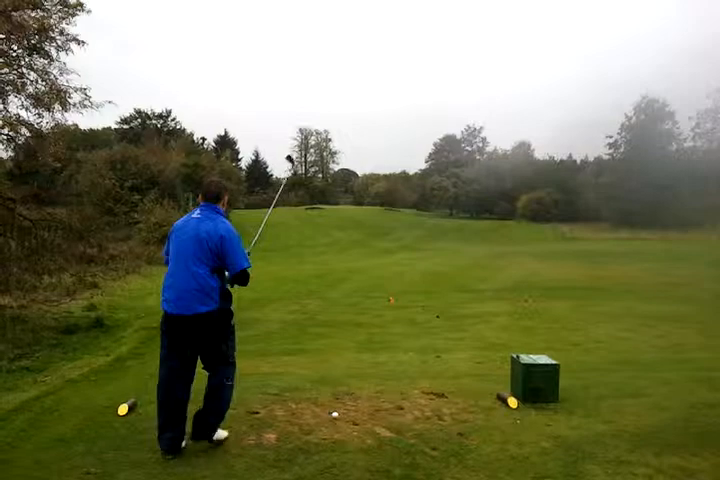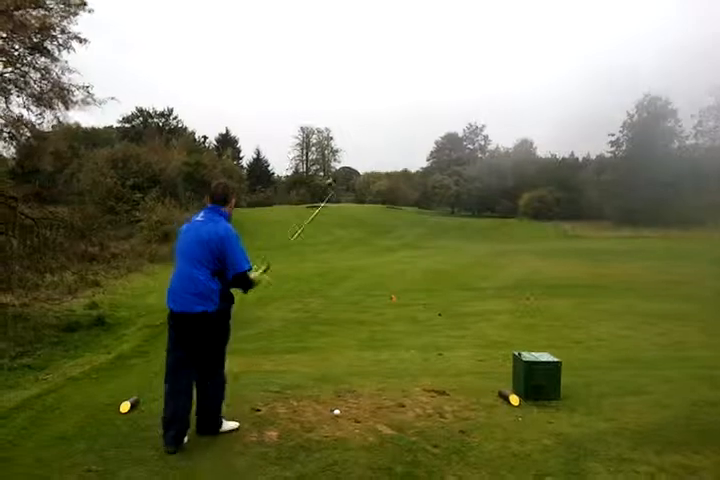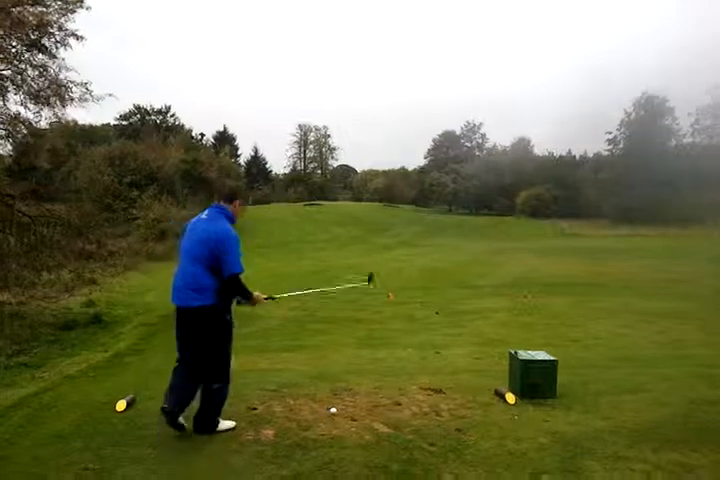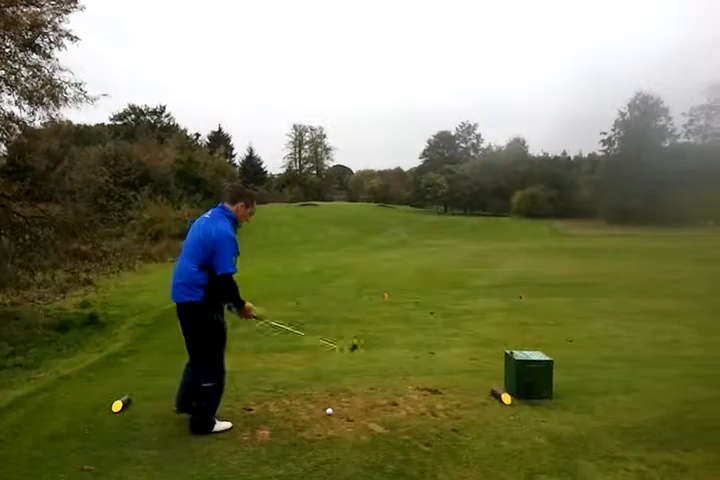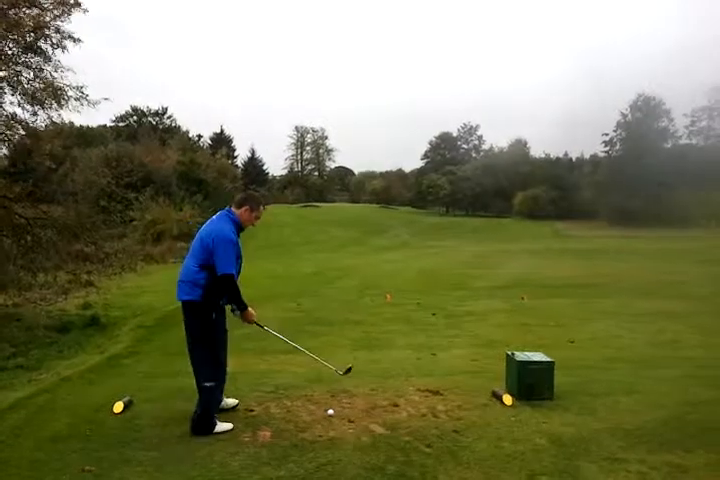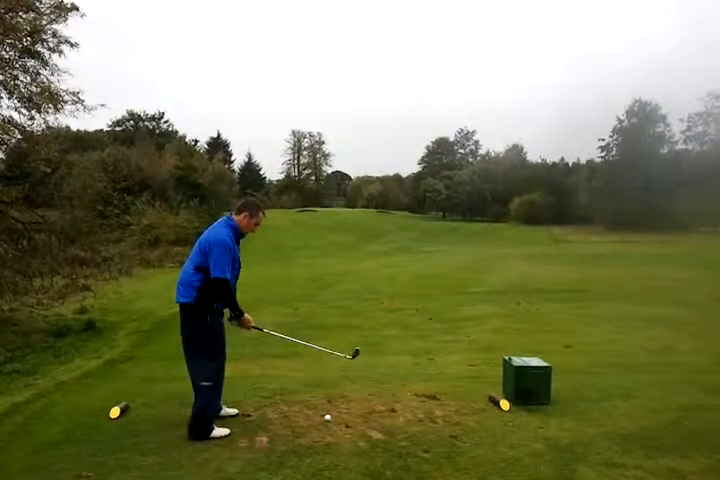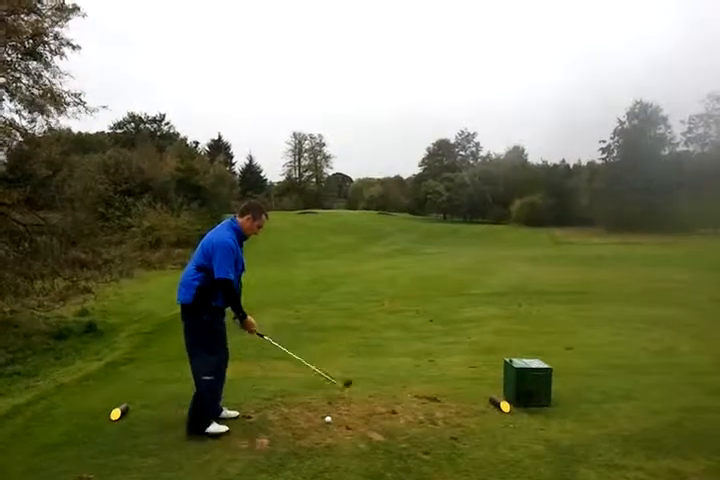
dt=0.2s
person 1, frame 1
left shoulder: (179, 225)
right shoulder: (224, 229)
right elbow: (242, 277)
right wrist: (229, 275)
left hip: (175, 309)
right hip: (209, 311)
left knee: (173, 375)
right knee: (221, 369)
left ankle: (170, 441)
right ankle: (206, 426)
person 1, frame 2
left shoulder: (187, 227)
right shoulder: (225, 232)
right elbow: (240, 279)
left wrist: (226, 280)
right wrist: (251, 281)
left hip: (179, 307)
right hip: (209, 310)
left knee: (178, 371)
right knee: (211, 371)
left ankle: (173, 435)
right ankle: (209, 422)
person 1, frame 3
left shoulder: (194, 223)
right shoulder: (225, 232)
right elbow: (232, 280)
left wrist: (240, 294)
right wrist: (249, 296)
left hip: (185, 301)
right hip: (210, 306)
left knee: (189, 358)
right knee: (215, 366)
left ankle: (173, 406)
right ankle: (207, 421)
person 1, frame 4
left shoulder: (205, 220)
right shoulder: (224, 232)
right elbow: (225, 279)
left wrist: (229, 300)
right wrist: (240, 305)
left hip: (187, 296)
right hip: (202, 302)
left knee: (199, 354)
right knee: (210, 361)
left ankle: (186, 401)
right ankle: (203, 421)
person 1, frame 5
left shoulder: (219, 222)
right shoulder: (225, 234)
right elbow: (226, 279)
left wrist: (234, 303)
right wrist: (243, 308)
left hip: (198, 296)
right hip: (203, 300)
left knee: (209, 354)
right knee: (211, 358)
left ankle: (212, 400)
right ankle: (204, 421)
person 1, frame 6
left shoulder: (224, 231)
right shoulder: (223, 239)
left elbow: (222, 280)
right elbow: (221, 283)
left wrist: (233, 310)
right wrist: (239, 314)
left hip: (202, 302)
right hip: (199, 305)
left knee: (214, 357)
right knee: (207, 361)
left ankle: (211, 406)
right ankle: (201, 425)
person 1, frame 7
left shoulder: (230, 235)
right shoulder: (225, 240)
left elbow: (230, 281)
right elbow: (225, 284)
left wrist: (238, 312)
right wrist: (243, 316)
left hip: (208, 303)
right hip: (199, 305)
left knee: (215, 356)
right knee: (211, 358)
left ankle: (211, 408)
right ankle: (200, 419)
